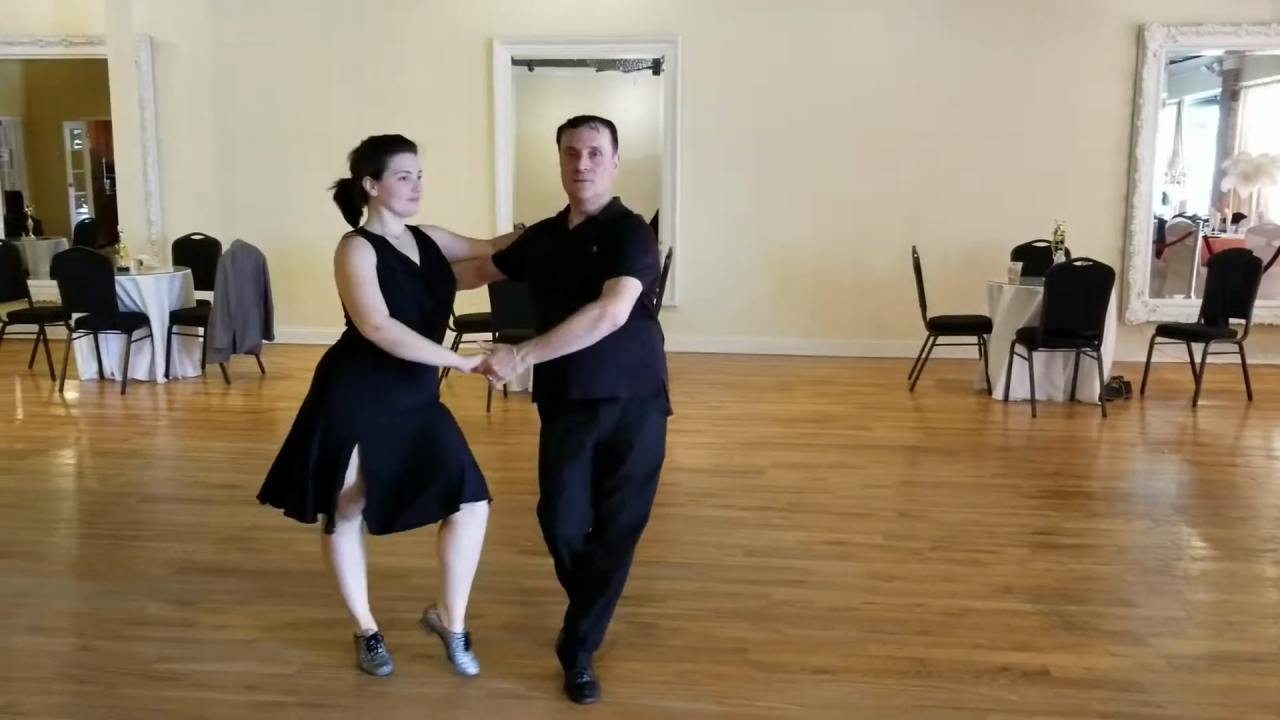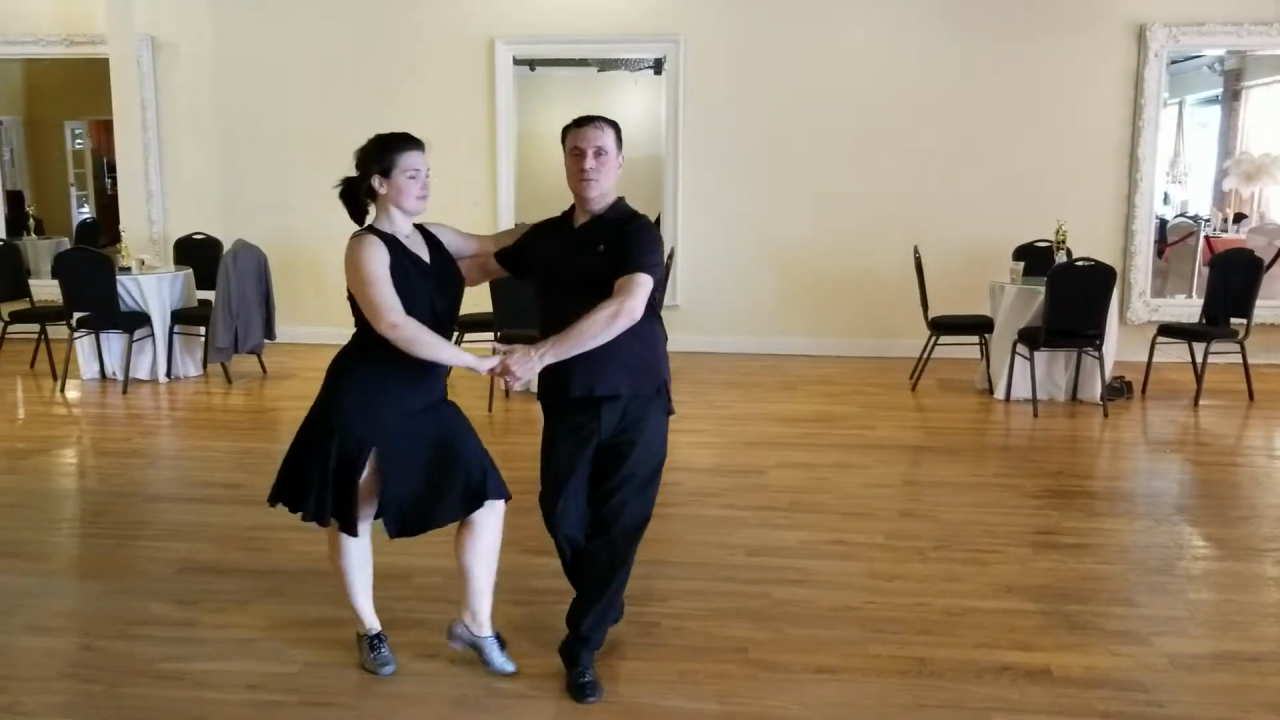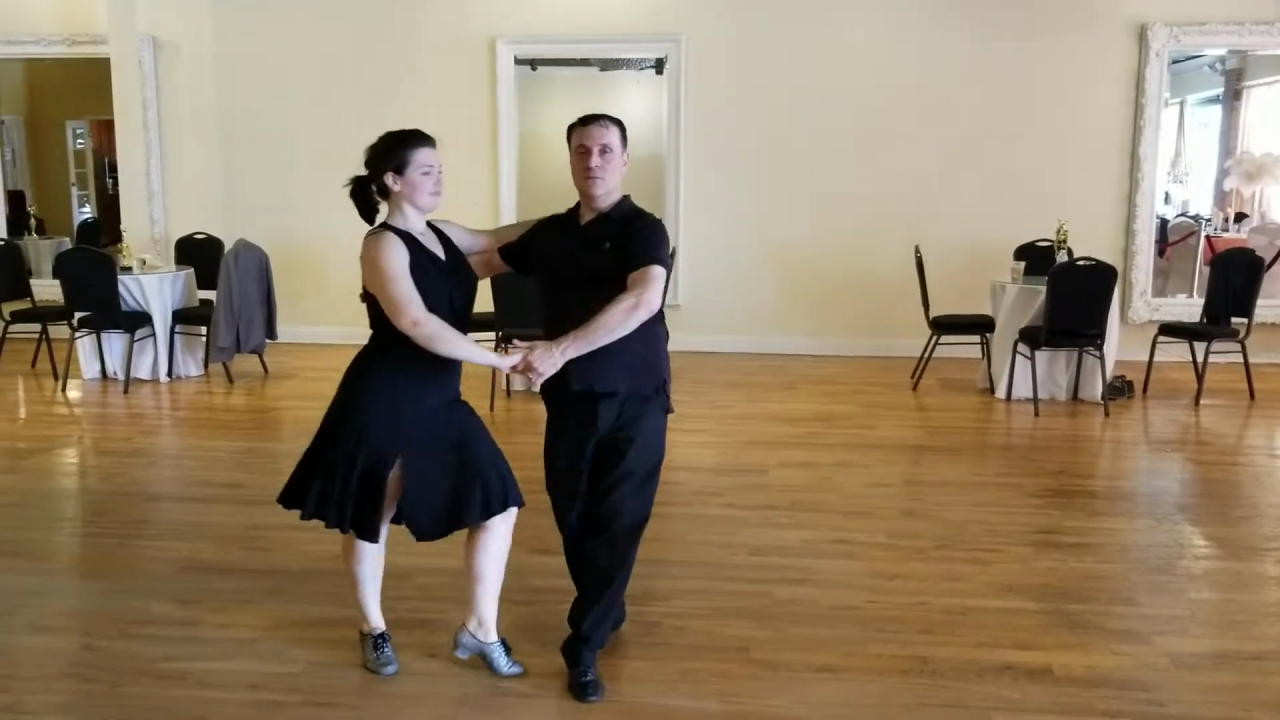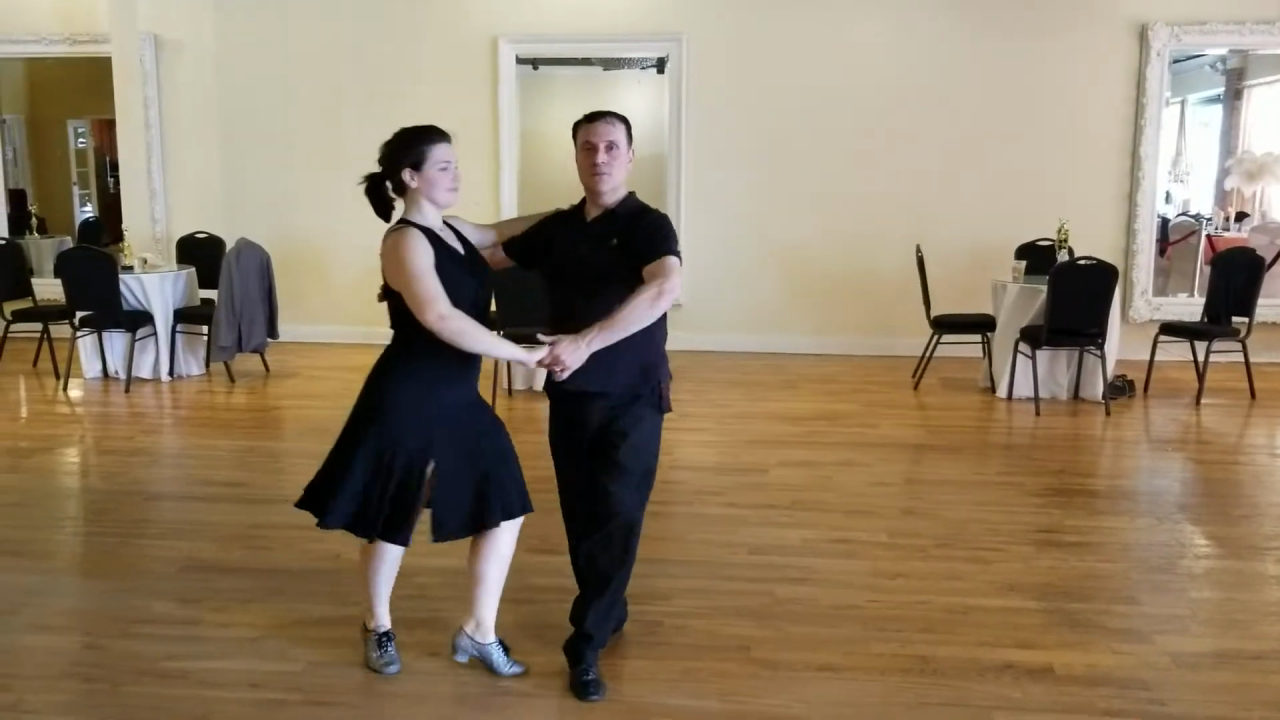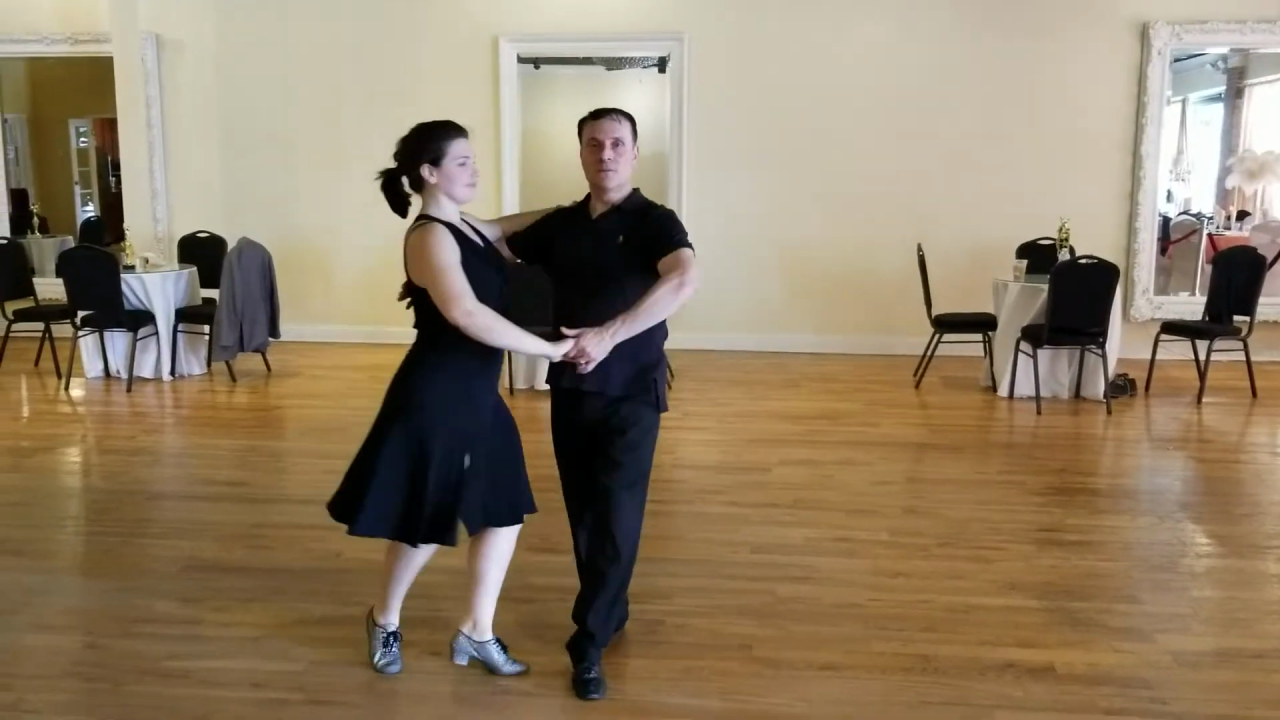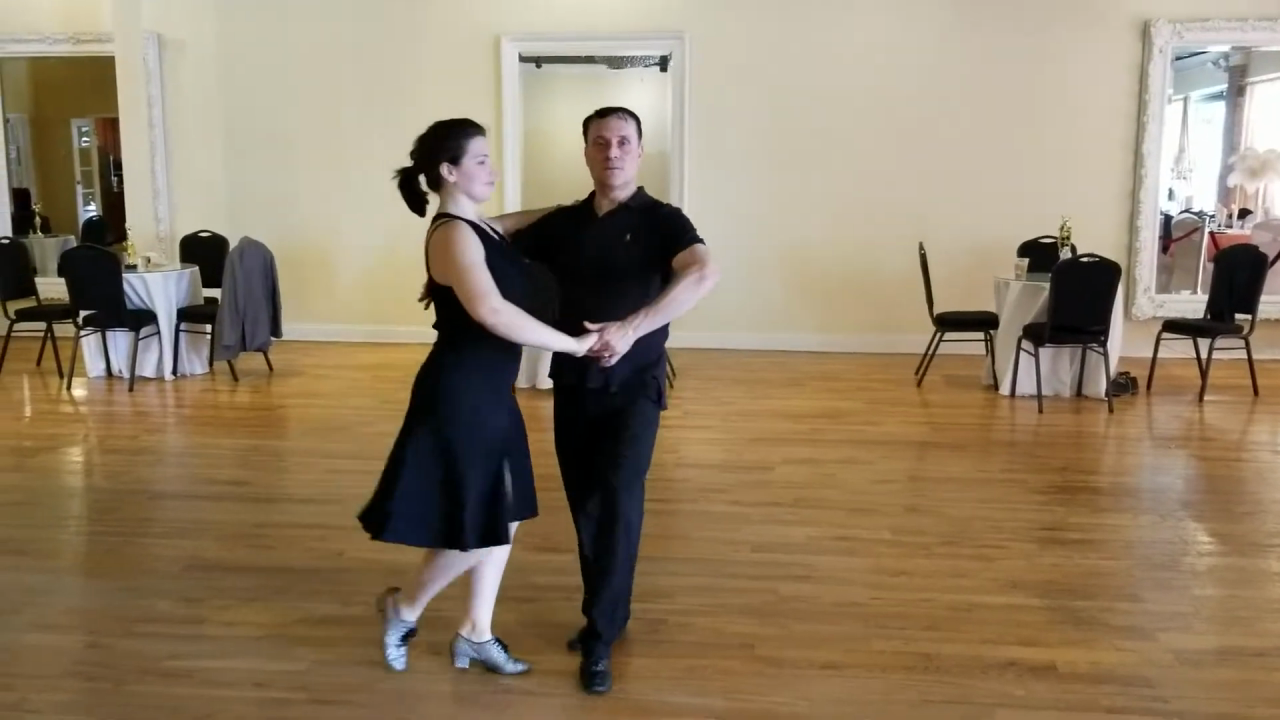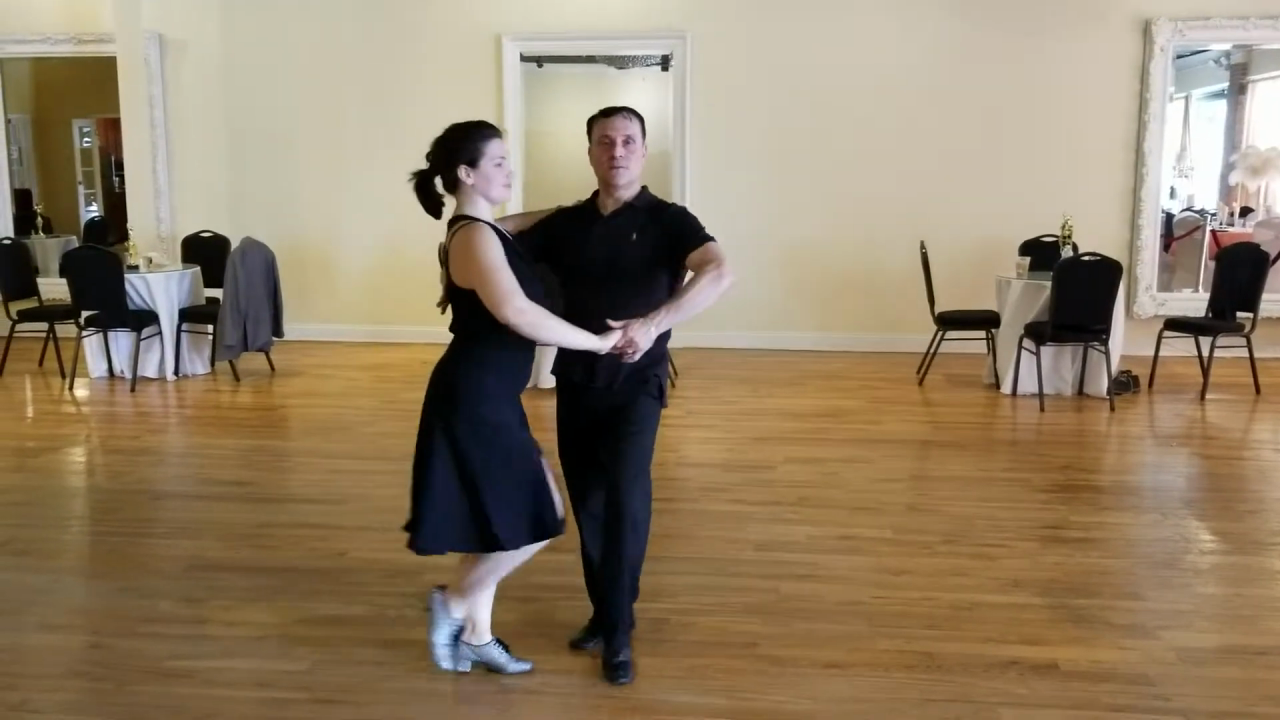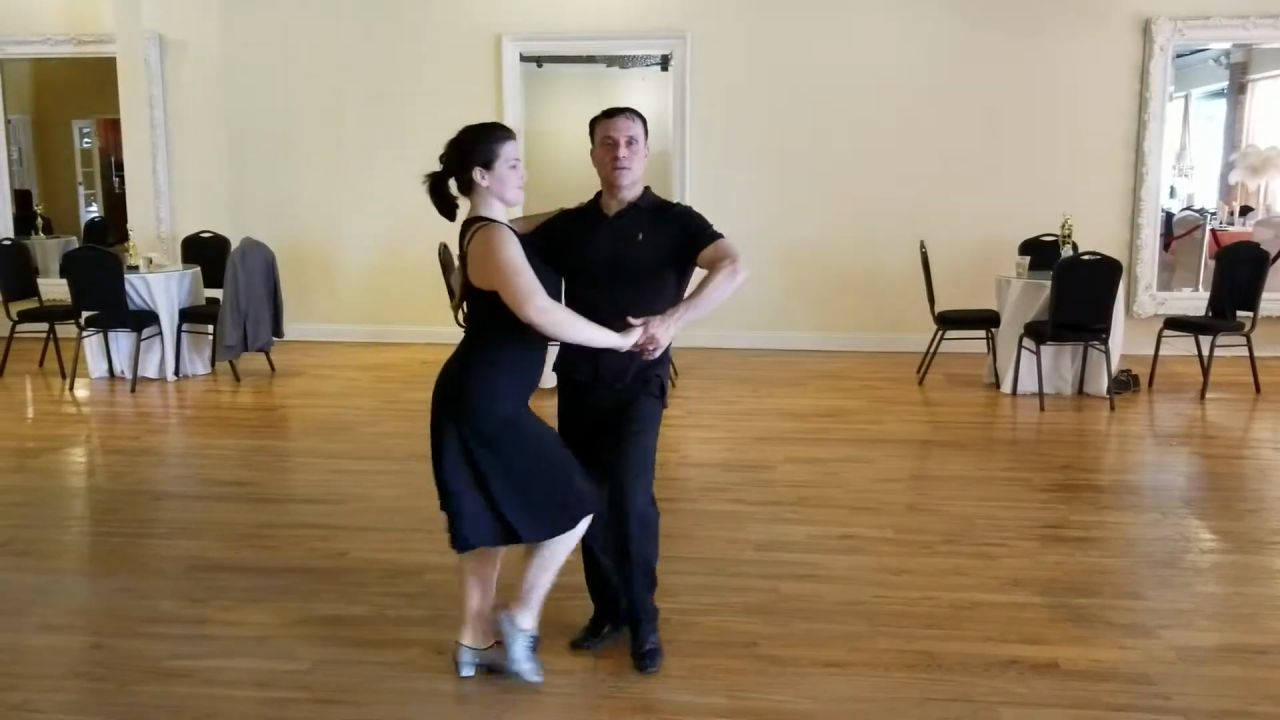
dt=0.1s
person 1, frame 1
left shoulder: (631, 232)
right shoulder: (541, 237)
left elbow: (612, 311)
right elbow: (478, 269)
left wrist: (522, 356)
left hip: (635, 403)
right hip: (565, 404)
left knee: (617, 526)
right knee: (561, 520)
left ankle: (580, 646)
right ankle: (590, 608)
person 1, frame 2
left shoulder: (636, 232)
right shoulder: (545, 236)
left elbow: (627, 308)
right elbow: (480, 265)
left wrist: (538, 355)
left hip: (637, 402)
right hip: (569, 403)
left knee: (619, 526)
right knee: (563, 518)
left ankle: (582, 646)
right ankle: (602, 607)
person 1, frame 3
left shoulder: (641, 228)
right shoulder: (549, 232)
left elbow: (644, 300)
right elbow: (481, 261)
left wrist: (561, 349)
left hip: (636, 399)
right hip: (568, 397)
left knee: (618, 520)
right knee: (572, 518)
left ankle: (584, 644)
right ankle: (605, 611)
person 1, frame 4
left shoulder: (649, 225)
right shoulder: (555, 228)
left elbow: (664, 290)
right elbow: (487, 255)
left wrist: (585, 342)
left hip: (633, 397)
right hip: (570, 394)
left knee: (615, 517)
right knee: (579, 514)
left ankle: (586, 644)
right ankle: (607, 611)
person 1, frame 5
left shoulder: (654, 222)
right shoulder: (558, 225)
left elbow: (682, 280)
left wrist: (608, 334)
left hip: (629, 391)
right hip: (570, 390)
left knee: (617, 512)
right knee: (583, 508)
left ankle: (590, 643)
right ankle: (605, 612)
person 1, frame 6
left shoulder: (662, 221)
right shoulder: (563, 222)
left elbow: (702, 275)
left wrist: (630, 328)
left hip: (632, 386)
right hip: (573, 385)
left knee: (618, 501)
right knee: (586, 505)
left ankle: (599, 636)
right ankle: (606, 612)
person 1, frame 7
left shoulder: (668, 222)
right shoulder: (564, 224)
left elbow: (718, 273)
left wrist: (653, 324)
left hip: (633, 383)
right hip: (576, 383)
left knee: (625, 496)
right knee: (587, 501)
left ankle: (619, 630)
right ankle: (604, 610)
person 1, frame 8
left shoulder: (674, 222)
right shoulder: (569, 225)
left elbow: (733, 268)
left wrist: (672, 321)
left hip: (636, 383)
right hip: (577, 381)
left knee: (628, 493)
right knee: (591, 501)
left ankle: (642, 619)
right ankle: (608, 610)
person 2, frame 1
left shoulder: (428, 240)
right shoulder: (356, 249)
left elbow: (488, 249)
right elbow: (378, 328)
right wrist: (459, 361)
left hip: (415, 402)
right hip: (351, 400)
left knee: (469, 499)
right knee: (344, 515)
left ankle: (449, 615)
right ankle: (366, 630)
person 2, frame 2
left shoulder: (433, 238)
right shoulder: (367, 247)
left elbow: (491, 245)
right elbow: (394, 326)
right wrist: (477, 362)
left hip: (426, 402)
right hip: (363, 401)
left knee: (487, 498)
right knee: (353, 517)
left ankle: (476, 622)
right ankle: (369, 629)
person 2, frame 3
left shoulder: (442, 235)
right shoulder: (384, 245)
left elbow: (493, 240)
right elbow: (414, 324)
right wrist: (497, 360)
left hip: (439, 402)
right hip: (381, 401)
left knee: (497, 504)
right knee: (368, 520)
left ankle: (481, 630)
right ankle: (374, 629)
person 2, frame 4
left shoulder: (451, 233)
right shoulder: (405, 241)
left elbow: (501, 234)
right elbow: (440, 319)
right wrist: (523, 355)
left hip: (460, 400)
right hip: (407, 401)
left knee: (507, 509)
right knee: (390, 522)
left ankle: (479, 631)
right ankle: (378, 626)
person 2, frame 5
left shoulder: (464, 229)
right shoulder: (430, 236)
left elbow: (511, 229)
right elbow: (466, 314)
right wrist: (548, 349)
left hip: (475, 396)
right hip: (433, 398)
left knee: (502, 515)
right knee: (429, 525)
left ankle: (477, 633)
right ankle: (387, 621)
person 2, frame 6
left shoulder: (478, 227)
right shoulder: (452, 235)
left elbow: (516, 225)
right elbow: (492, 312)
right wrist: (573, 344)
left hip: (488, 394)
right hip: (457, 398)
left knee: (501, 519)
right knee: (475, 532)
left ankle: (475, 633)
right ankle: (403, 608)
person 2, frame 7
left shoulder: (482, 230)
right shoulder: (474, 238)
left elbow: (518, 231)
right elbow: (515, 312)
right wrist: (597, 342)
left hip: (483, 397)
right hip: (474, 402)
left knee: (484, 524)
right knee: (533, 525)
left ankle: (475, 638)
right ankle: (453, 602)
person 2, frame 8
left shoulder: (491, 231)
right shoulder: (492, 239)
right elbow: (538, 311)
right wrist: (619, 339)
left hip: (490, 396)
right hip: (483, 401)
left knee: (497, 523)
right knee: (573, 510)
left ankle: (476, 640)
right ankle: (519, 619)
